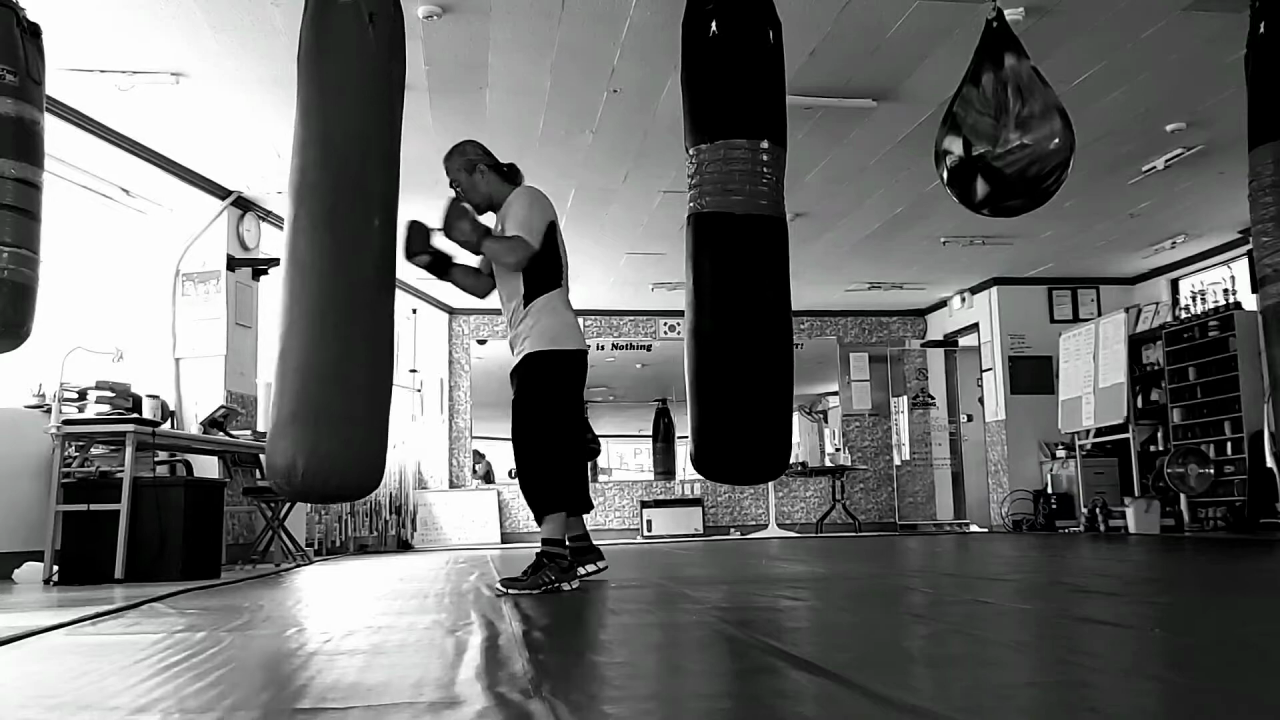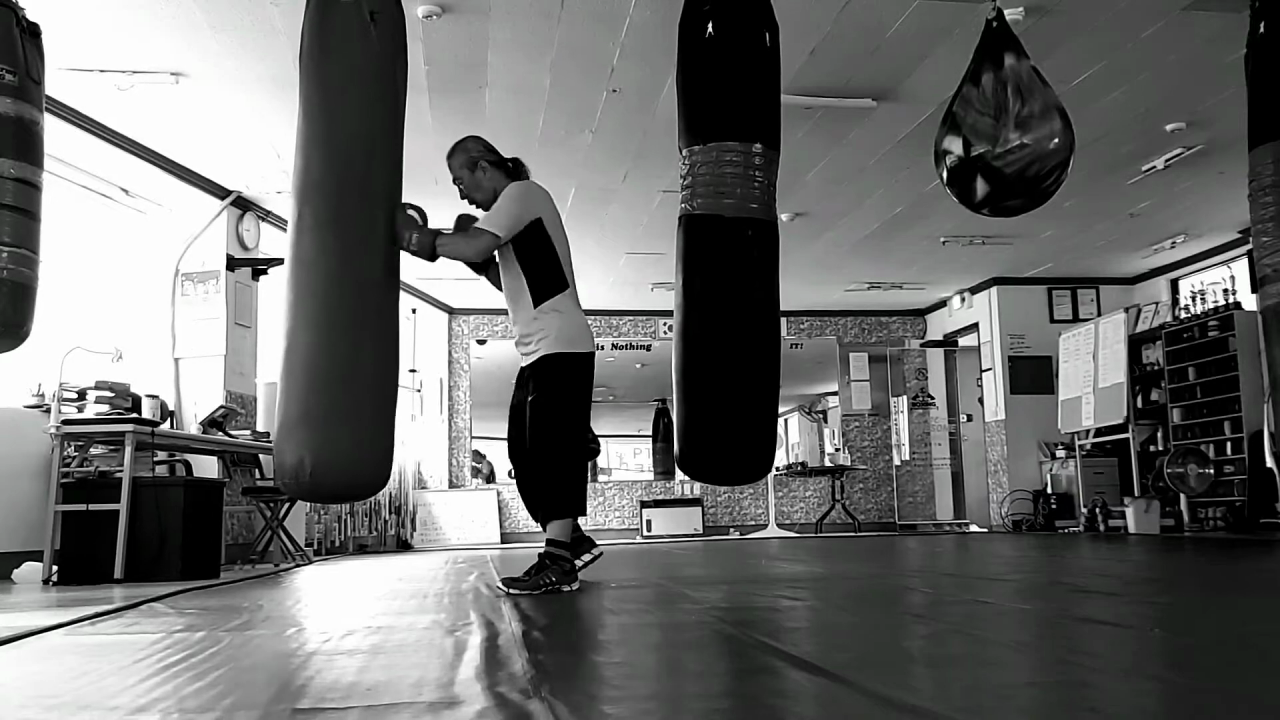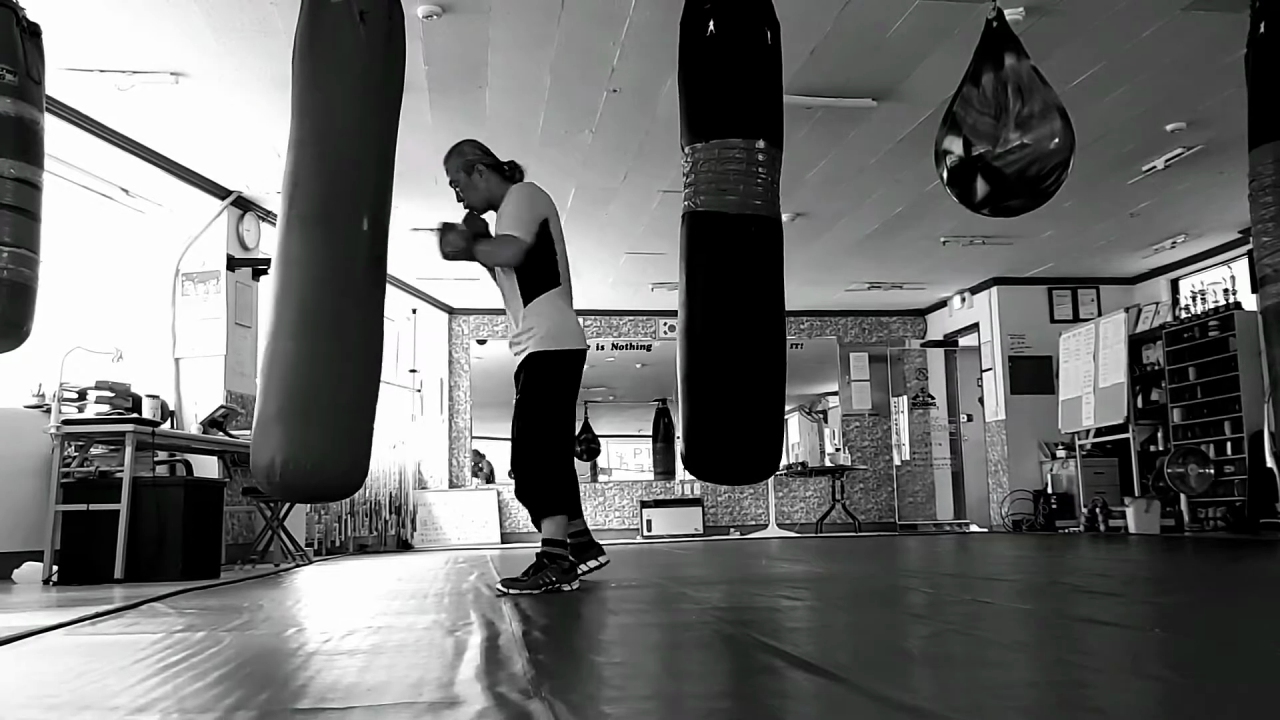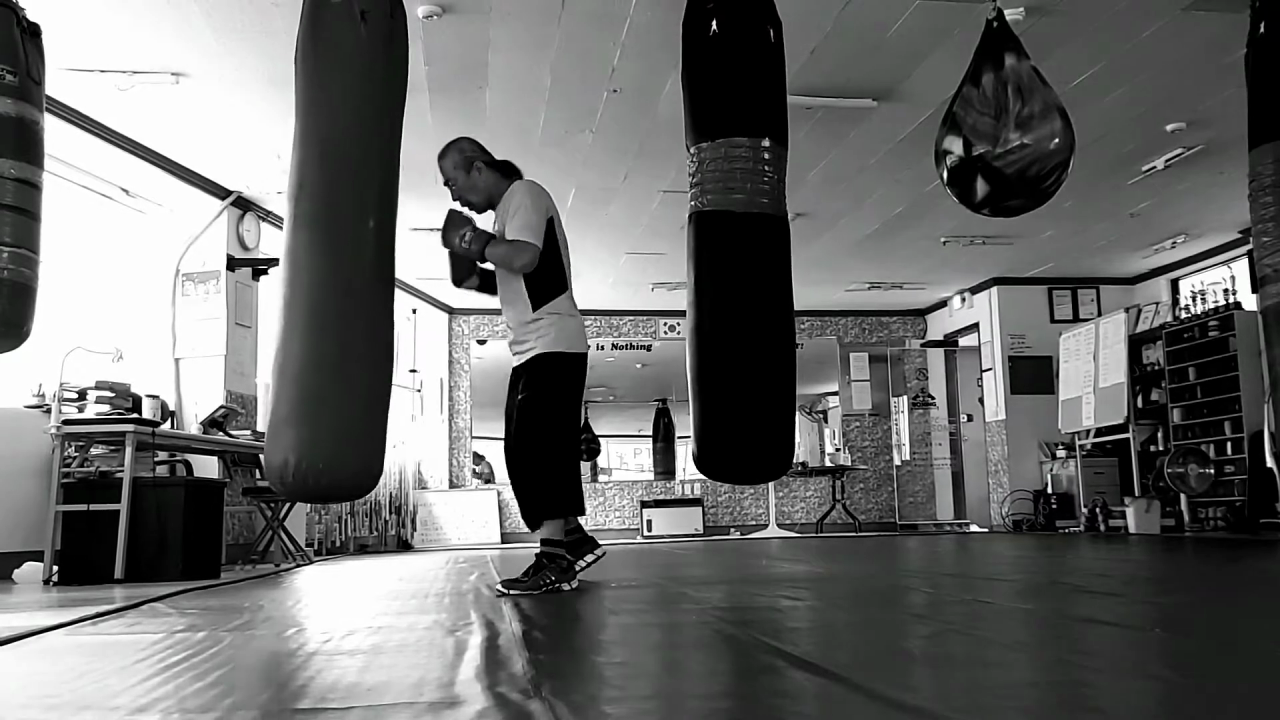
dt=0.7s
person 1, frame 1
left shoulder: (526, 199)
right shoulder: (510, 214)
left elbow: (517, 257)
right elbow: (482, 286)
left wrist: (471, 234)
right wrist: (431, 260)
left hip: (550, 346)
right hip: (536, 351)
left knee: (543, 448)
right knee: (541, 450)
left ankle: (555, 559)
right ankle: (578, 548)
person 1, frame 2
left shoulder: (522, 193)
right shoulder: (512, 207)
left elbow: (476, 246)
right elbow: (511, 280)
left wrist: (429, 241)
right wrist: (458, 251)
left hip: (558, 348)
right hip: (541, 351)
left knee: (549, 449)
right knee: (529, 449)
left ankle: (556, 561)
right ankle: (572, 542)
person 1, frame 3
left shoulder: (522, 195)
right shoulder: (513, 213)
left elbow: (510, 252)
right elbow: (511, 270)
left wrist: (464, 245)
right wrist: (470, 243)
left hip: (551, 347)
right hip: (538, 352)
left knee: (538, 450)
right knee: (546, 453)
left ankle: (555, 560)
right ankle: (580, 545)
person 1, frame 4
left shoulder: (523, 195)
right shoulder: (505, 215)
left elbow: (525, 261)
left wrist: (473, 242)
right wrist: (472, 273)
left hip: (552, 348)
right hip: (534, 352)
left knee: (538, 450)
right knee: (527, 452)
left ankle: (554, 560)
right ankle: (574, 541)
